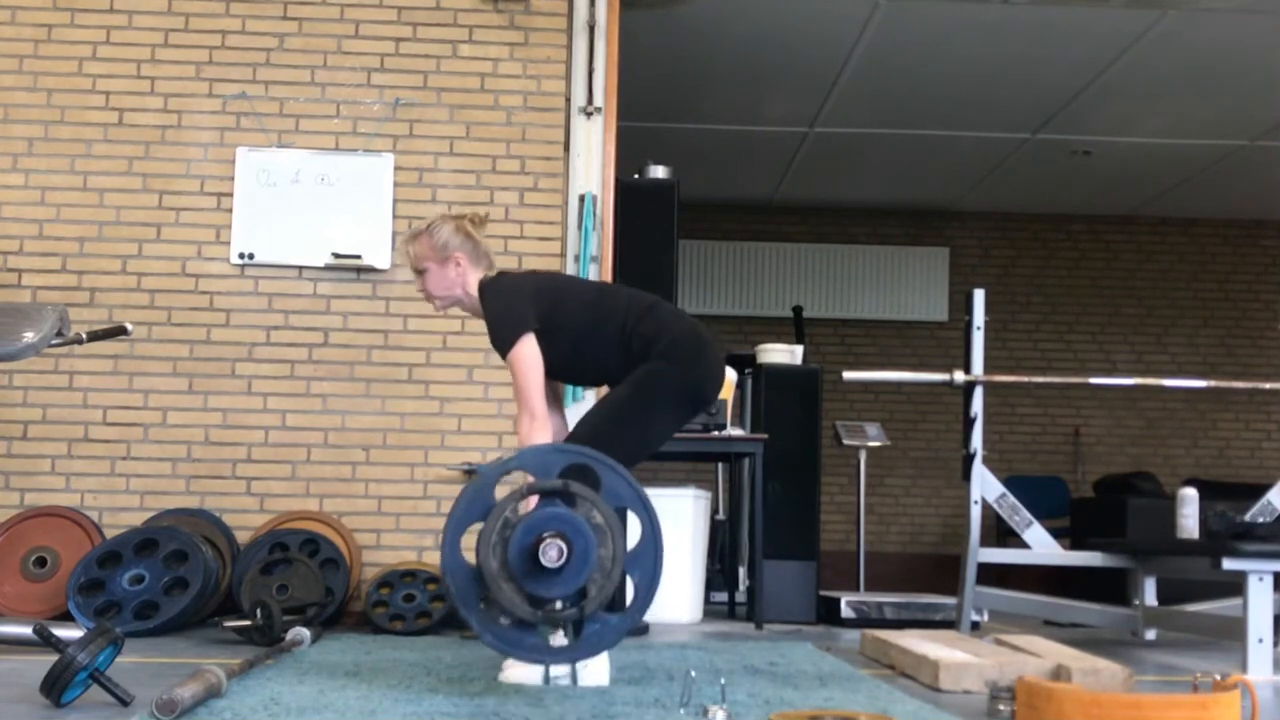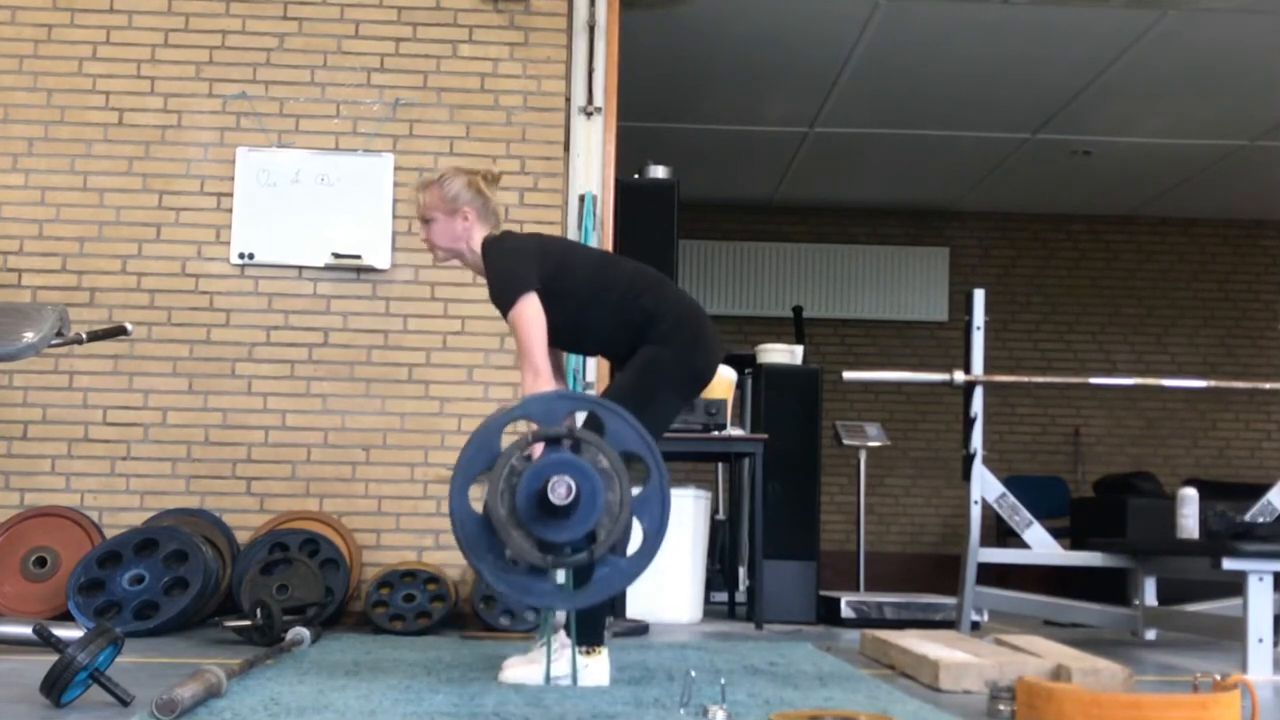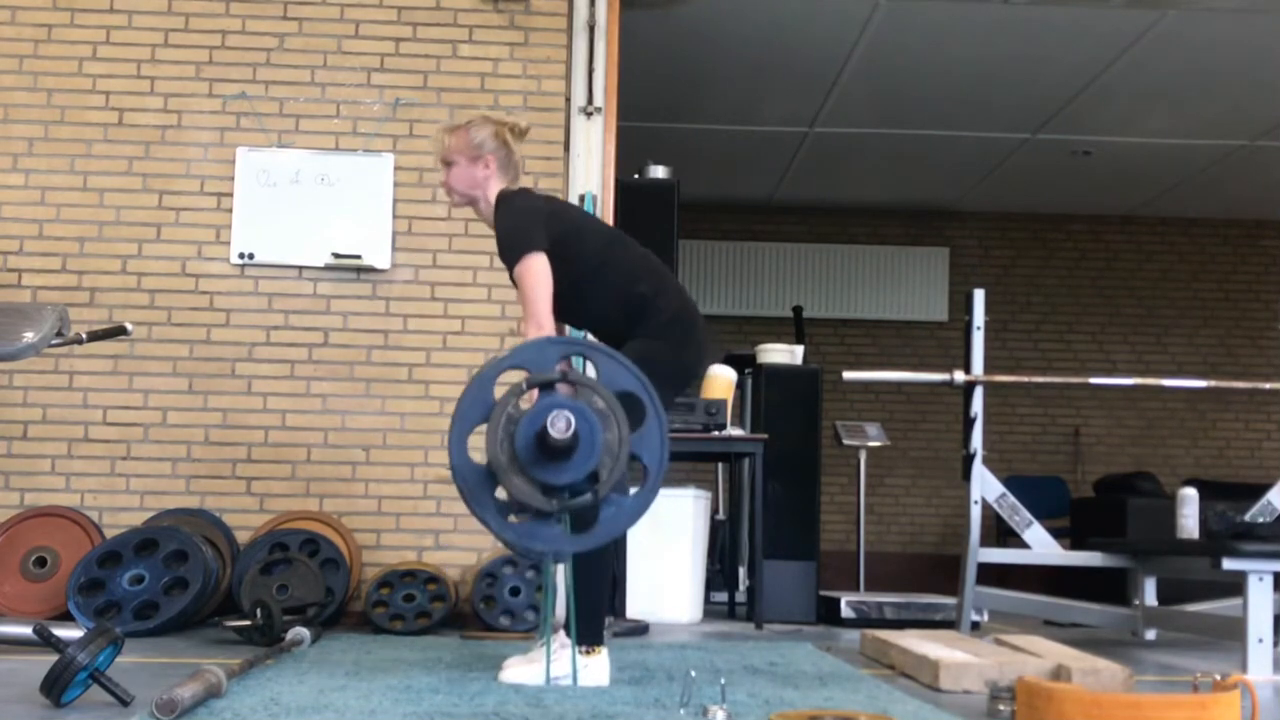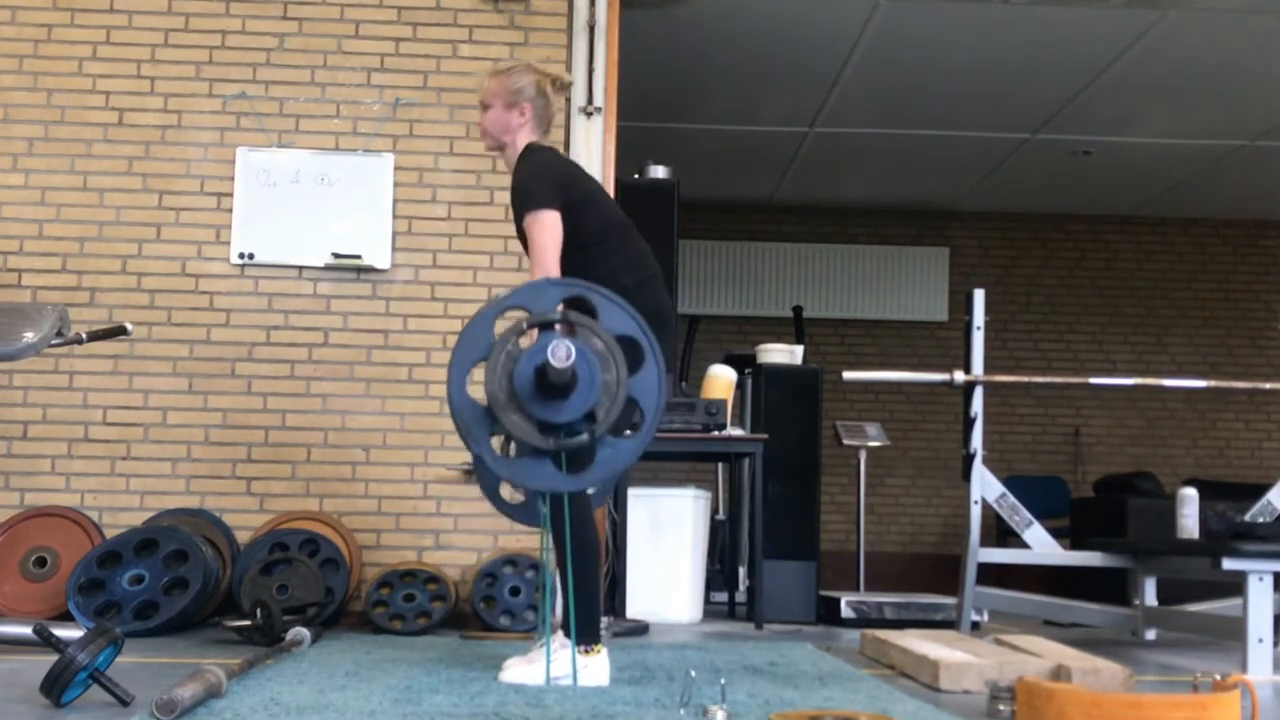
dt=0.3s
person 1, frame 1
left shoulder: (502, 300)
right shoulder: (514, 297)
left elbow: (534, 418)
right elbow: (549, 412)
left hip: (677, 362)
right hip: (678, 363)
right knee: (572, 488)
person 1, frame 2
left shoulder: (506, 259)
right shoulder: (517, 257)
left elbow: (537, 375)
right elbow: (549, 373)
left hip: (674, 345)
right hip: (673, 345)
left ankle: (586, 651)
right ankle: (580, 636)
person 1, frame 3
left shoulder: (517, 216)
right shoulder: (527, 214)
left elbow: (540, 329)
right elbow: (553, 326)
left hip: (660, 340)
right hip: (658, 339)
left ankle: (586, 653)
right ankle: (580, 638)
person 1, frame 4
left shoulder: (536, 171)
right shoulder: (546, 170)
left elbow: (546, 281)
right elbow: (559, 281)
left ankle: (584, 651)
right ankle: (578, 637)
